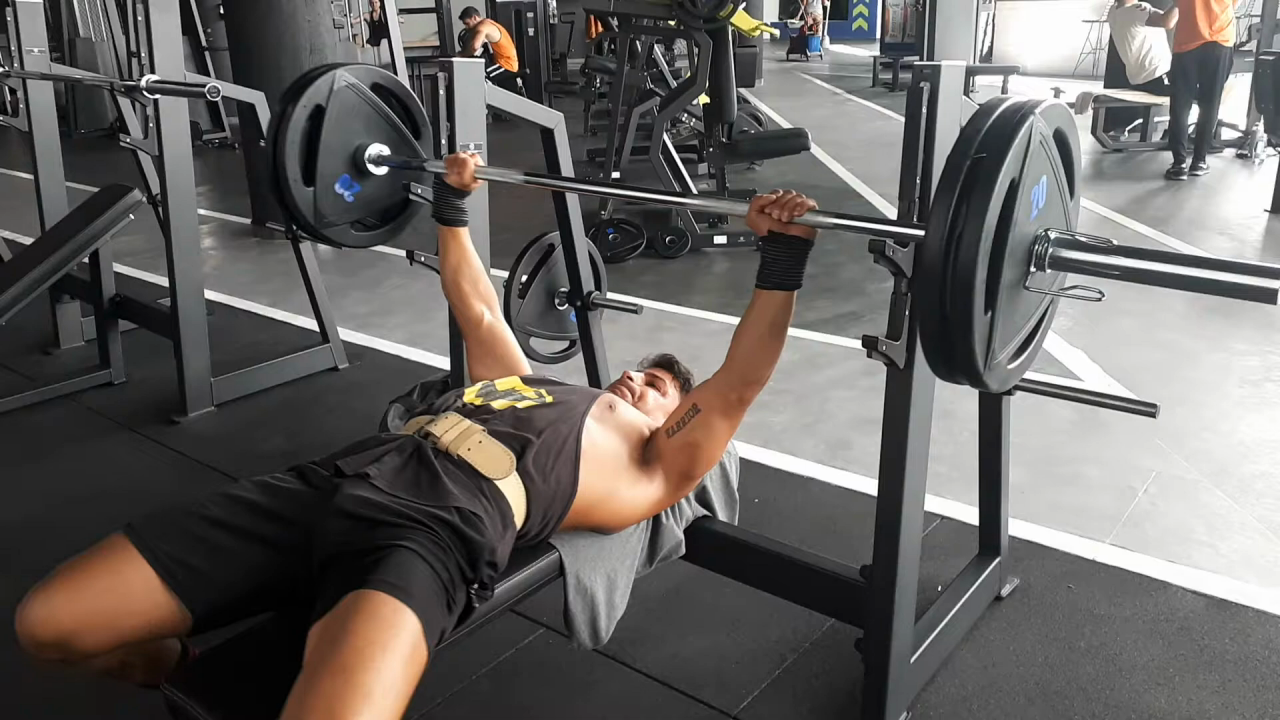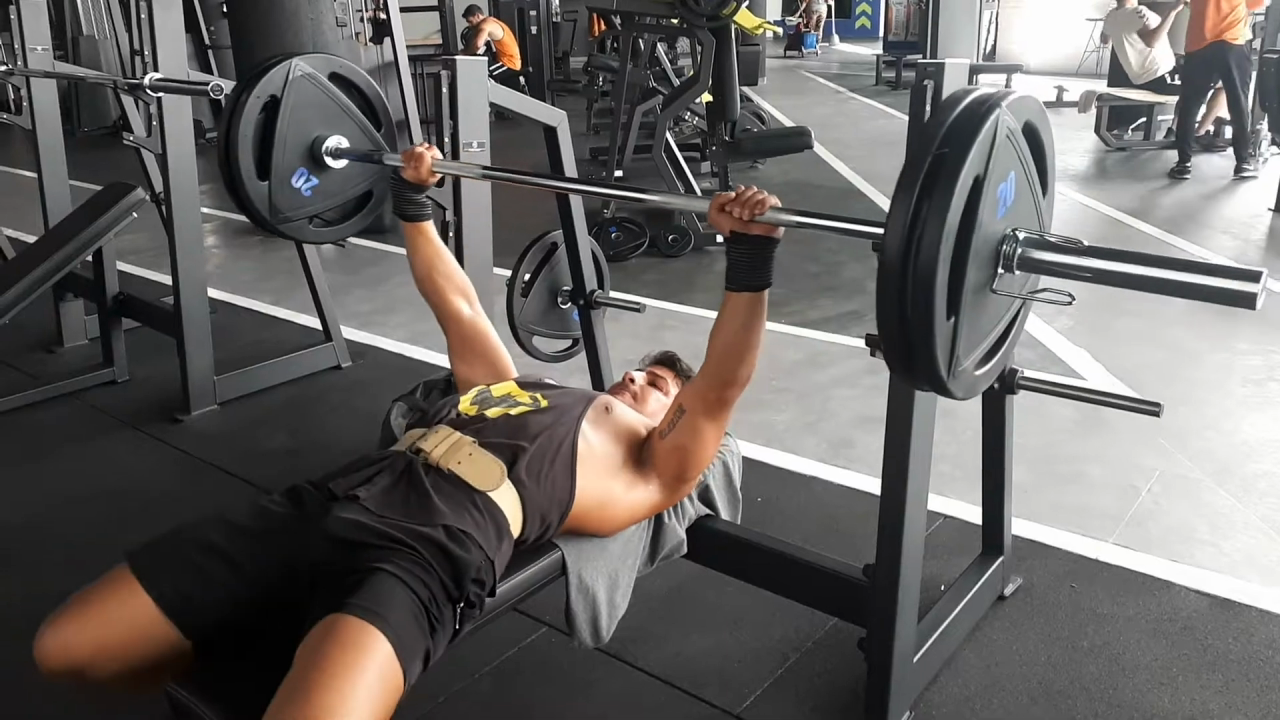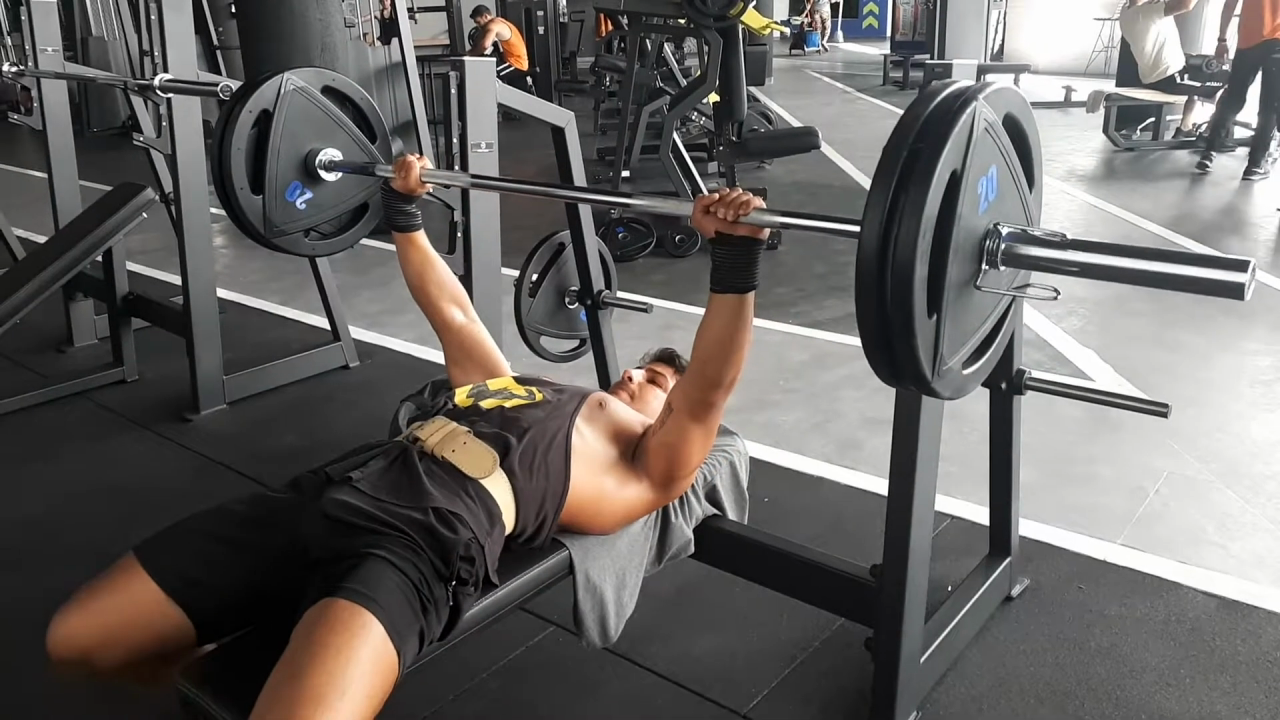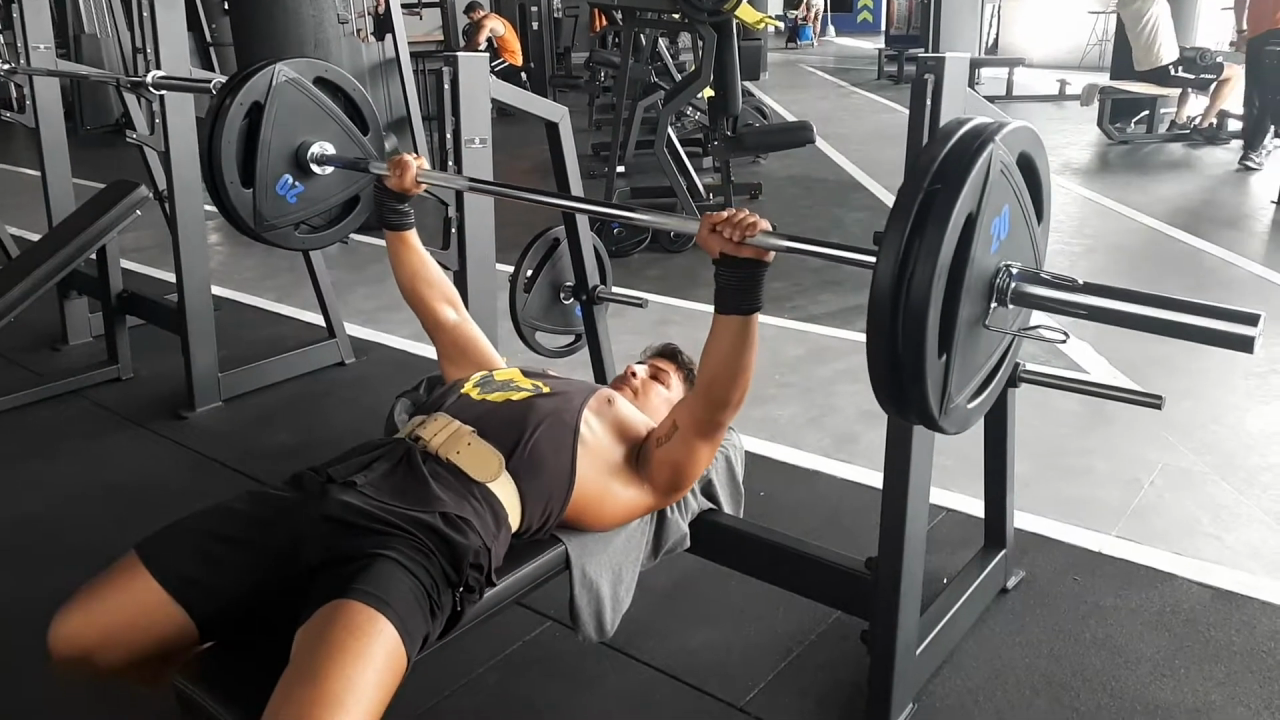
dt=0.7s
person 1, frame 1
left shoulder: (649, 468)
right shoulder: (522, 385)
left elbow: (735, 389)
right elbow: (478, 314)
left wrist: (783, 257)
right wrist: (450, 202)
left hip: (436, 526)
right hip: (333, 482)
right knee: (47, 623)
person 1, frame 2
left shoulder: (647, 469)
right shoulder: (519, 391)
left elbow: (722, 389)
right elbow: (458, 309)
left wrist: (750, 257)
right wrist: (412, 202)
left hip: (428, 546)
right hip: (335, 499)
right knee: (65, 649)
person 1, frame 3
left shoulder: (645, 468)
right shoulder: (515, 386)
left elbow: (709, 392)
right elbow: (451, 313)
left wrist: (734, 259)
right wrist: (402, 209)
left hip: (426, 535)
right hip: (333, 490)
right knee: (76, 640)
person 1, frame 4
left shoulder: (645, 463)
right shoulder: (509, 382)
left elbow: (715, 409)
right elbow: (441, 307)
left wrist: (739, 281)
right wrist: (396, 207)
left hip: (426, 536)
right hip: (333, 488)
right knee: (77, 640)
